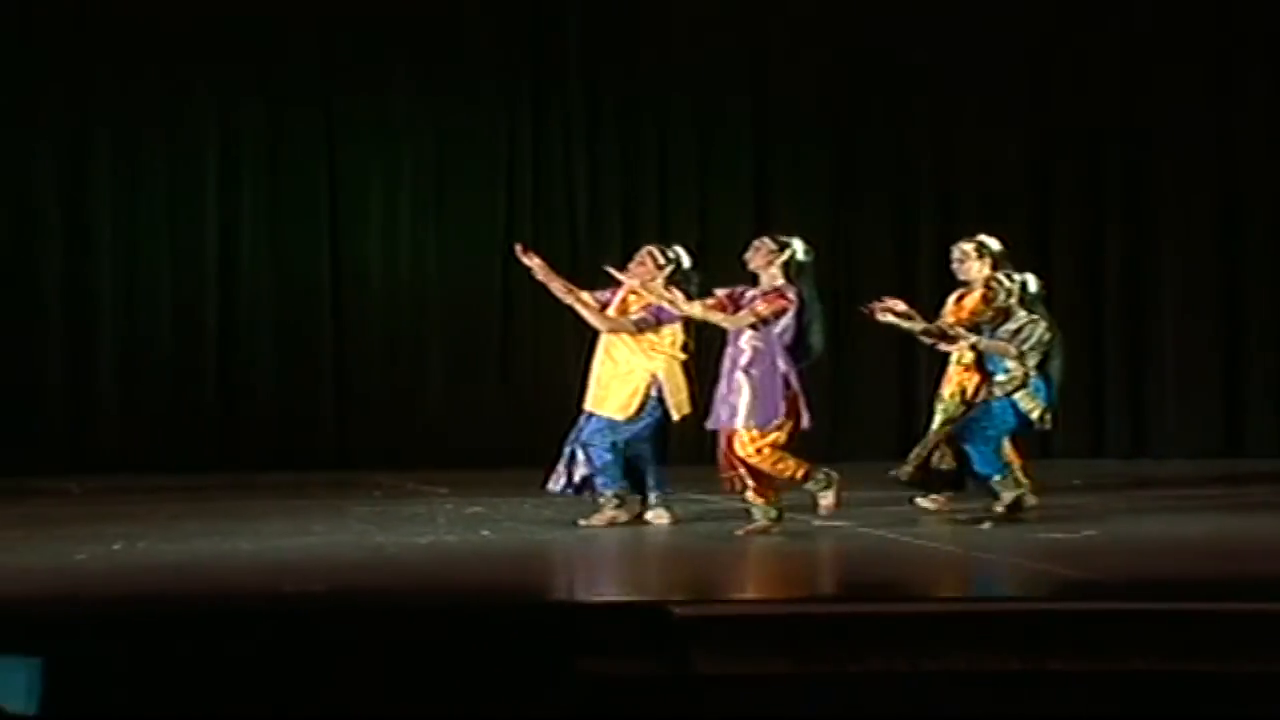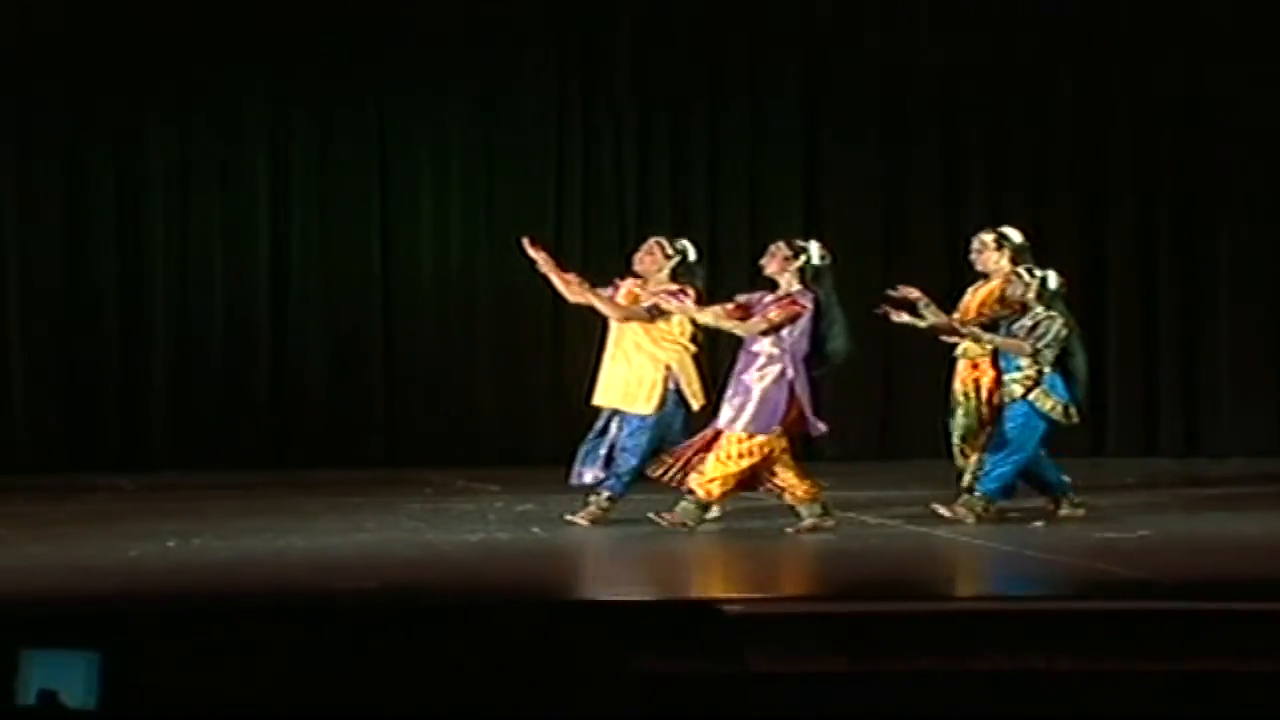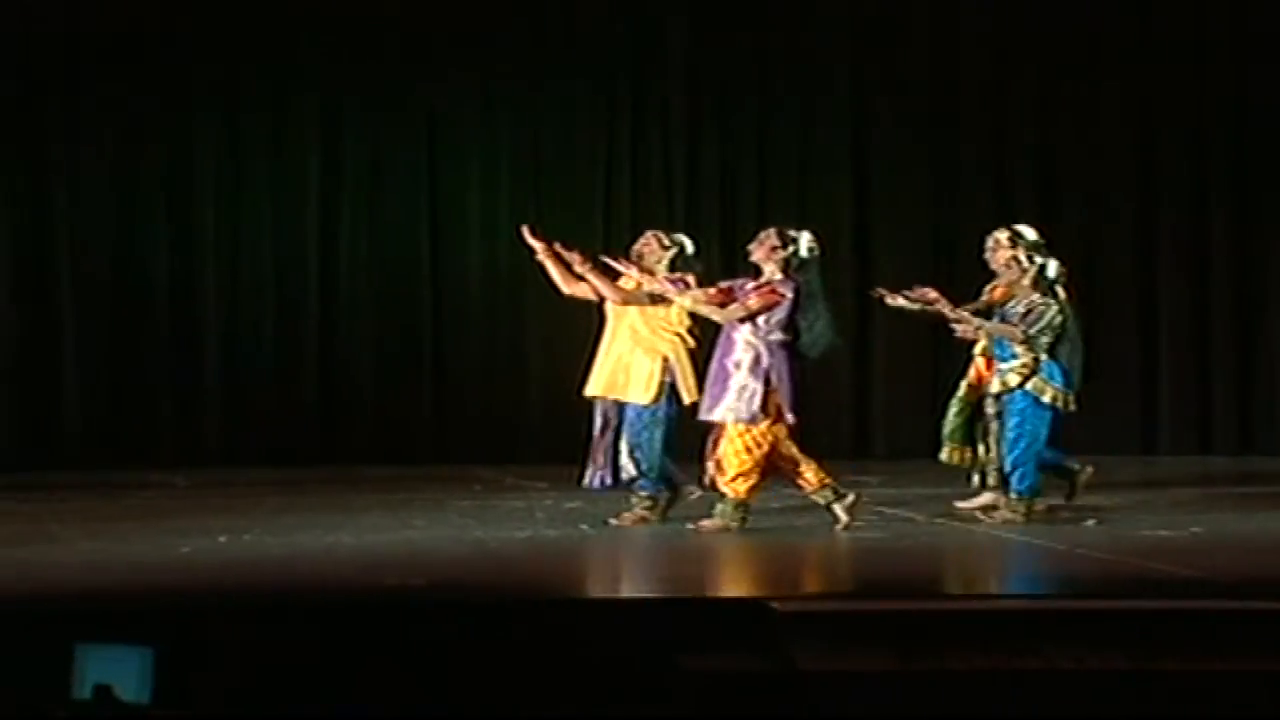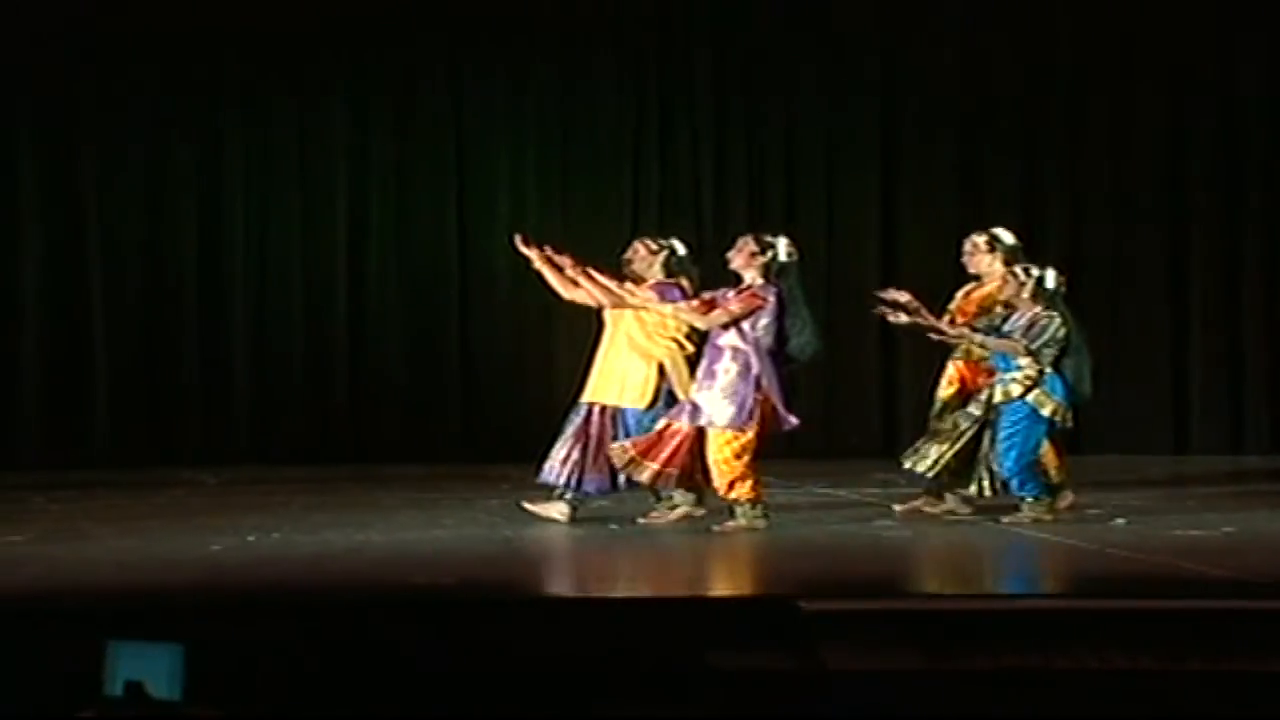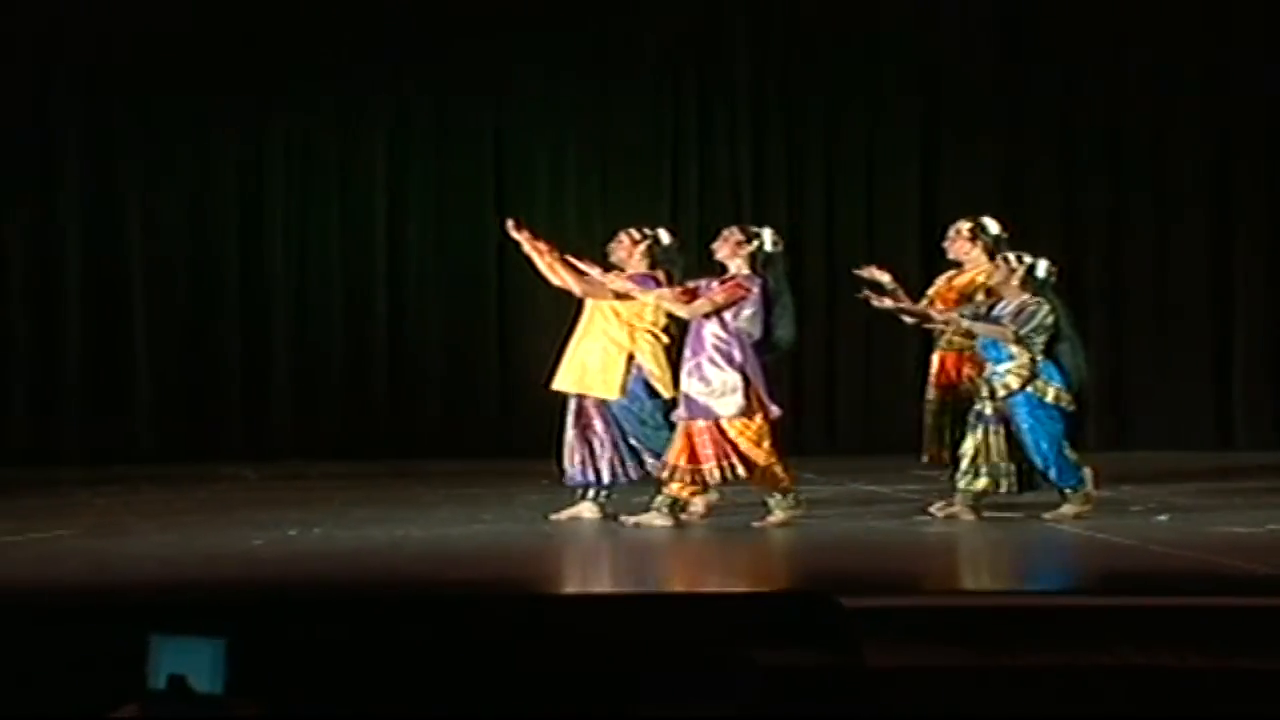
dt=0.4s
person 1, frame 1
left shoulder: (785, 294)
right shoulder: (745, 295)
left elbow: (737, 322)
right elbow: (700, 307)
left wrist: (691, 309)
right wrist: (652, 295)
left hip: (768, 382)
right hip: (741, 383)
left knee: (753, 445)
right knee: (738, 445)
left ankle: (820, 481)
right ankle: (766, 514)
person 1, frame 2
left shoulder: (801, 299)
right shoulder: (763, 299)
left elbow: (748, 328)
right elbow: (718, 312)
left wrist: (703, 316)
right wrist: (675, 304)
left hip: (774, 387)
right hip: (755, 386)
left knee: (735, 449)
right knee: (771, 456)
left ankle: (692, 510)
right ankle: (816, 510)
person 1, frame 3
left shoulder: (782, 287)
right shoulder: (747, 286)
left elbow: (729, 314)
right elbow: (704, 297)
left wrist: (681, 298)
right wrist: (657, 285)
left hip: (756, 375)
right hip: (738, 375)
left knee: (741, 445)
right knee: (776, 447)
left ankle: (731, 513)
right ankle: (835, 496)
person 1, frame 4
left shoulder: (762, 293)
right shoulder: (729, 295)
left elbow: (706, 321)
right elbow: (690, 307)
left wrist: (660, 306)
right wrist: (644, 299)
left hip: (740, 383)
right hip: (715, 382)
left knee: (727, 450)
right knee: (678, 436)
left ankle: (752, 511)
person 1, frame 5
left shoulder: (747, 283)
right shoulder: (713, 285)
left elbow: (689, 311)
right elbow: (670, 295)
left wrist: (642, 294)
right wrist: (618, 283)
left hip: (728, 375)
right hip: (703, 376)
left knee: (750, 443)
right knee: (692, 442)
left ankle: (786, 503)
right ankle: (666, 509)
person 2, frame 1
left shoulder: (664, 308)
right shoulder: (624, 294)
left elbow: (609, 325)
right elbow: (581, 298)
left wrist: (572, 297)
right wrist: (541, 269)
left hip: (645, 388)
right hip: (623, 386)
left knee: (598, 438)
right knee: (636, 446)
left ankle: (616, 504)
right ankle: (657, 506)
person 2, frame 2
left shoulder: (673, 296)
right shoulder: (626, 289)
left elbow: (621, 314)
right elbow: (574, 295)
left wrist: (583, 288)
right wrist: (546, 264)
left hip: (656, 382)
right hip: (628, 382)
left knee: (629, 442)
right knee: (672, 445)
left ankle: (601, 505)
person 2, frame 3
left shoulder: (674, 285)
right shoulder: (627, 283)
left elbow: (621, 298)
right elbow: (570, 287)
left wrist: (586, 268)
right wrist: (544, 253)
left hip: (652, 375)
right hip: (619, 374)
left knee: (641, 438)
right knee: (617, 436)
left ankle: (646, 504)
right ankle: (670, 488)
person 2, frame 4
left shoulder: (669, 290)
right shoulder: (627, 292)
left elbow: (611, 301)
right elbow: (571, 293)
left wrist: (577, 271)
right wrist: (539, 261)
left hip: (650, 381)
right hip: (615, 380)
right knee: (587, 434)
left ankle: (674, 503)
right ankle: (564, 502)
person 2, frame 5
left shoulder: (645, 282)
right shoulder: (615, 282)
left elbow: (583, 288)
right elbow: (561, 281)
left wrist: (553, 257)
right wrist: (529, 247)
left hip: (629, 373)
right hip: (600, 373)
left knee: (651, 435)
right knee: (595, 434)
right ankle: (592, 500)
person 3, frame 1
left shoulder: (1001, 294)
right shoulder: (958, 299)
right elbow: (936, 335)
right wrist: (906, 316)
left hip: (988, 374)
right hip: (961, 374)
left knee: (969, 431)
right knee: (966, 431)
person 3, frame 2
right shoulder: (977, 290)
right wrist: (921, 302)
left hip: (995, 369)
right hip: (970, 369)
left knee: (988, 430)
right knee: (969, 430)
person 3, frame 3
left shoulder: (1025, 284)
right shoulder: (996, 287)
right elbow: (974, 319)
right wrist: (939, 304)
right hip: (987, 363)
right knee: (965, 418)
person 3, frame 4
right shoulder: (967, 292)
right wrist: (911, 306)
left hip: (994, 369)
right hip: (961, 369)
right knee: (948, 427)
left ankle: (1061, 489)
person 3, frame 5
left shoulder: (993, 277)
right shoulder: (947, 281)
right elbow: (916, 315)
right wrist: (889, 284)
left hip: (977, 361)
right hip: (948, 361)
right knee: (951, 425)
person 4, frame 1
left shoulder: (1036, 326)
right shoulder: (991, 324)
left elbow: (1014, 350)
right elbow: (938, 333)
left wrist: (972, 339)
right wrist: (907, 317)
left hip: (1019, 397)
right hip: (993, 396)
left knee: (969, 434)
left ankle: (1010, 490)
right ankle: (1015, 502)
person 4, frame 2
left shoulder: (1052, 322)
right shoulder: (1013, 320)
left elbow: (1027, 348)
right elbow: (957, 328)
left wrist: (984, 337)
left hip: (1035, 397)
right hip: (1015, 397)
left knee: (1007, 451)
right knee: (1029, 454)
left ankle: (973, 504)
right ankle: (1068, 501)
person 4, frame 3
left shoulder: (1049, 308)
right shoulder: (1010, 306)
left elbow: (1019, 334)
left wrist: (974, 322)
left hip: (1033, 387)
right hip: (1009, 386)
left knee: (1020, 445)
right knee: (1015, 445)
left ankle: (1017, 504)
person 4, frame 4
left shoulder: (1051, 322)
right shoulder: (1008, 319)
left elbow: (1019, 348)
right elbow: (964, 330)
left wrist: (973, 337)
right wrist: (924, 321)
left hip: (1030, 399)
right hip: (1004, 395)
left knee: (1013, 457)
left ankle: (1039, 504)
person 4, frame 5
left shoulder: (1039, 309)
right shoulder: (994, 307)
left elbow: (1008, 334)
right elbow: (946, 318)
left wrist: (963, 323)
right wrist: (899, 307)
left hip: (1030, 389)
right hip: (998, 388)
left knee: (1044, 447)
right knee: (980, 442)
left ankle: (1080, 497)
right ankle: (966, 502)
